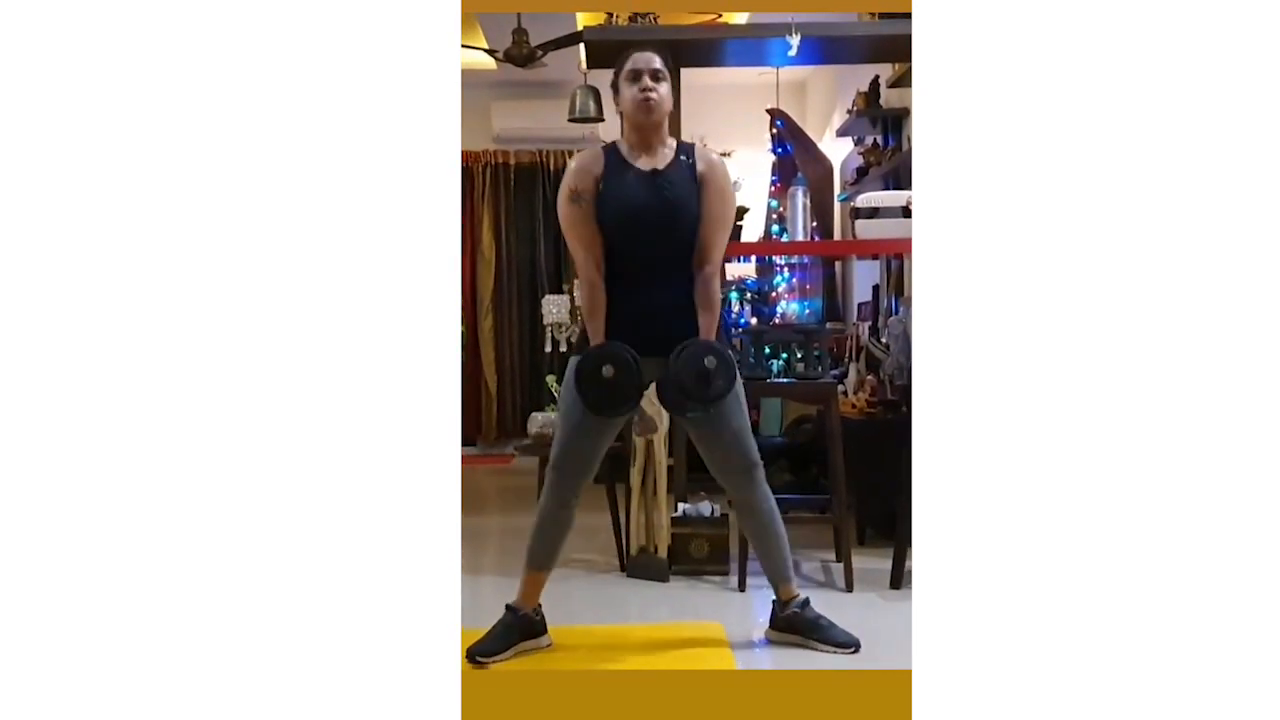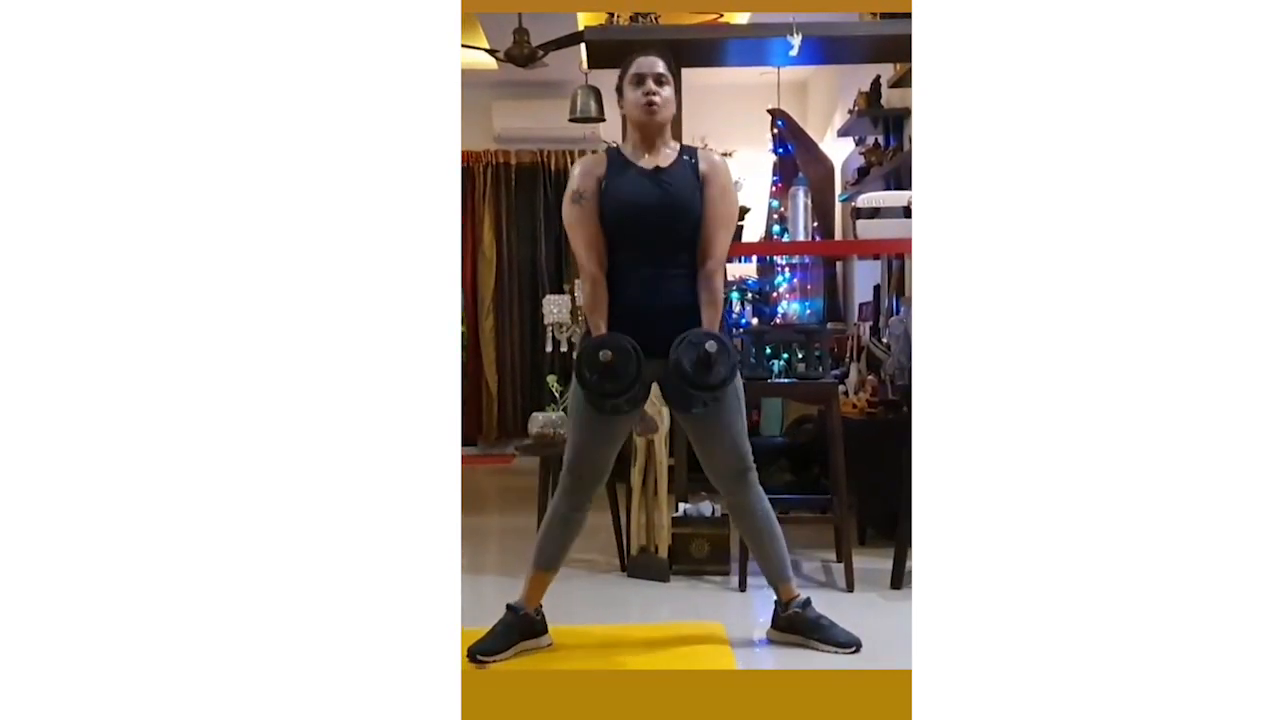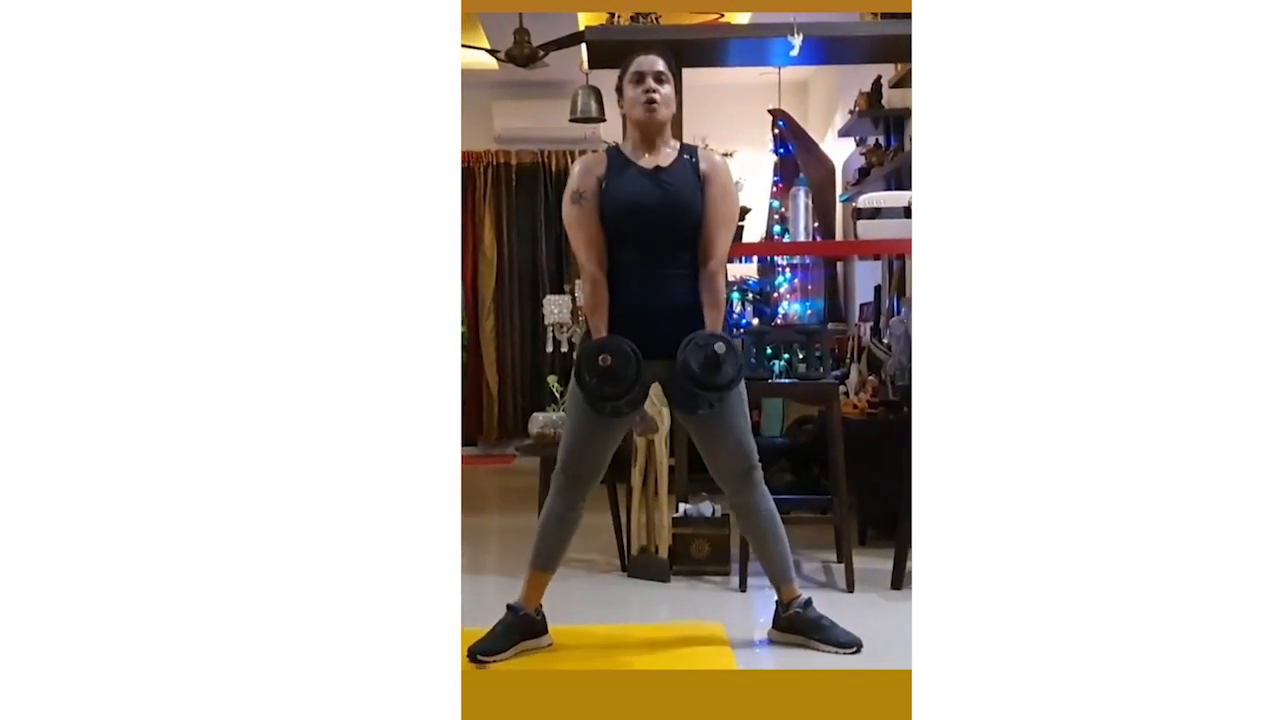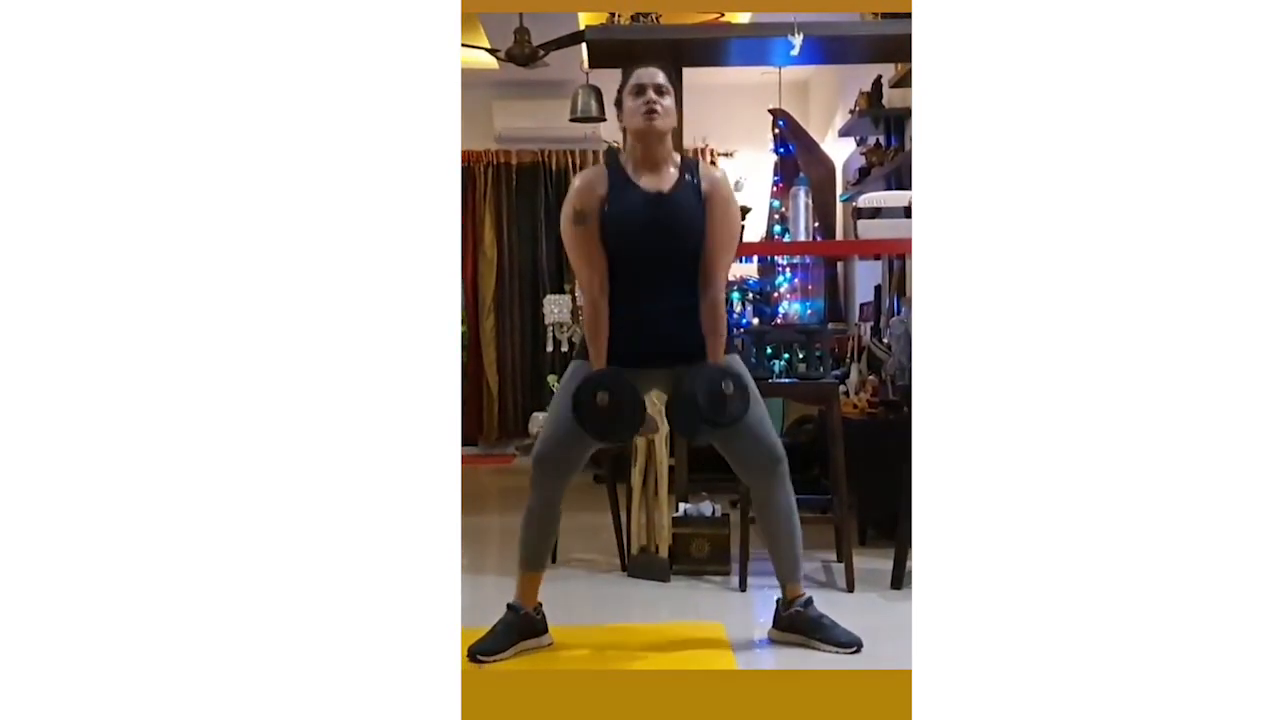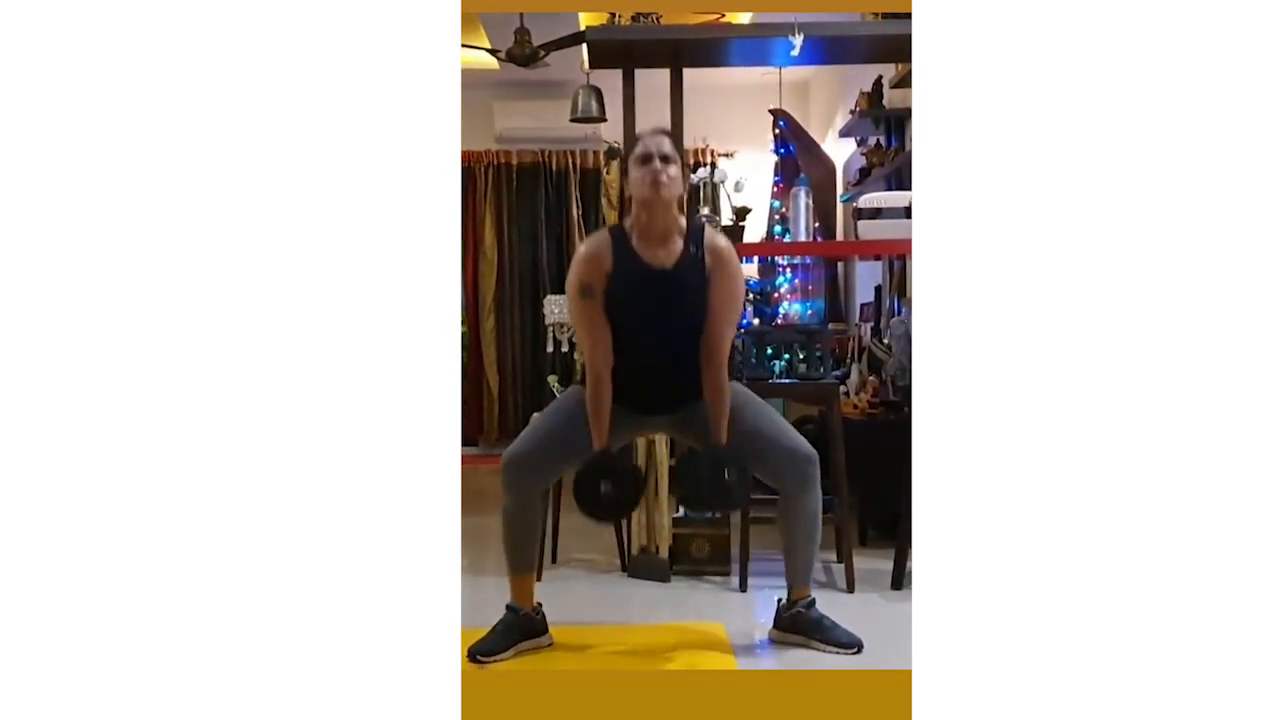
dt=0.2s
person 1, frame 1
left shoulder: (705, 166)
right shoulder: (588, 170)
left elbow: (709, 266)
right elbow: (589, 270)
left wrist: (706, 347)
right wrist: (598, 351)
left hip: (689, 341)
right hip: (615, 343)
left knee: (743, 471)
right knee: (564, 475)
left ankle: (791, 609)
right ankle: (524, 616)
person 1, frame 2
left shoulder: (707, 168)
right shoulder: (592, 172)
left elbow: (713, 264)
right elbow: (592, 269)
right wrist: (601, 345)
right hip: (618, 344)
left knee: (737, 476)
right knee: (579, 482)
left ankle: (792, 610)
right ankle: (525, 615)
person 1, frame 3
left shoulder: (708, 168)
right shoulder: (592, 172)
left elbow: (713, 265)
right elbow: (593, 270)
left hip: (693, 341)
right hip: (619, 343)
left knee: (742, 473)
right knee: (573, 477)
left ankle: (793, 609)
right ankle: (526, 616)
person 1, frame 4
left shoulder: (710, 186)
right shoulder: (591, 189)
left elbow: (713, 289)
right elbow: (594, 295)
left wrist: (714, 371)
right wrist: (599, 377)
left hip: (693, 352)
right hip: (618, 355)
left knee: (767, 461)
right knee: (549, 464)
left ankle: (794, 608)
right ankle: (526, 614)
person 1, frame 5
left shoulder: (715, 253)
right shoulder: (596, 256)
left elbow: (715, 359)
right elbow: (598, 366)
left wrist: (718, 445)
right wrist: (599, 453)
left hip: (693, 398)
right hip: (622, 398)
left knee: (800, 463)
right knee: (519, 469)
left ankle: (797, 609)
right ankle: (524, 616)
